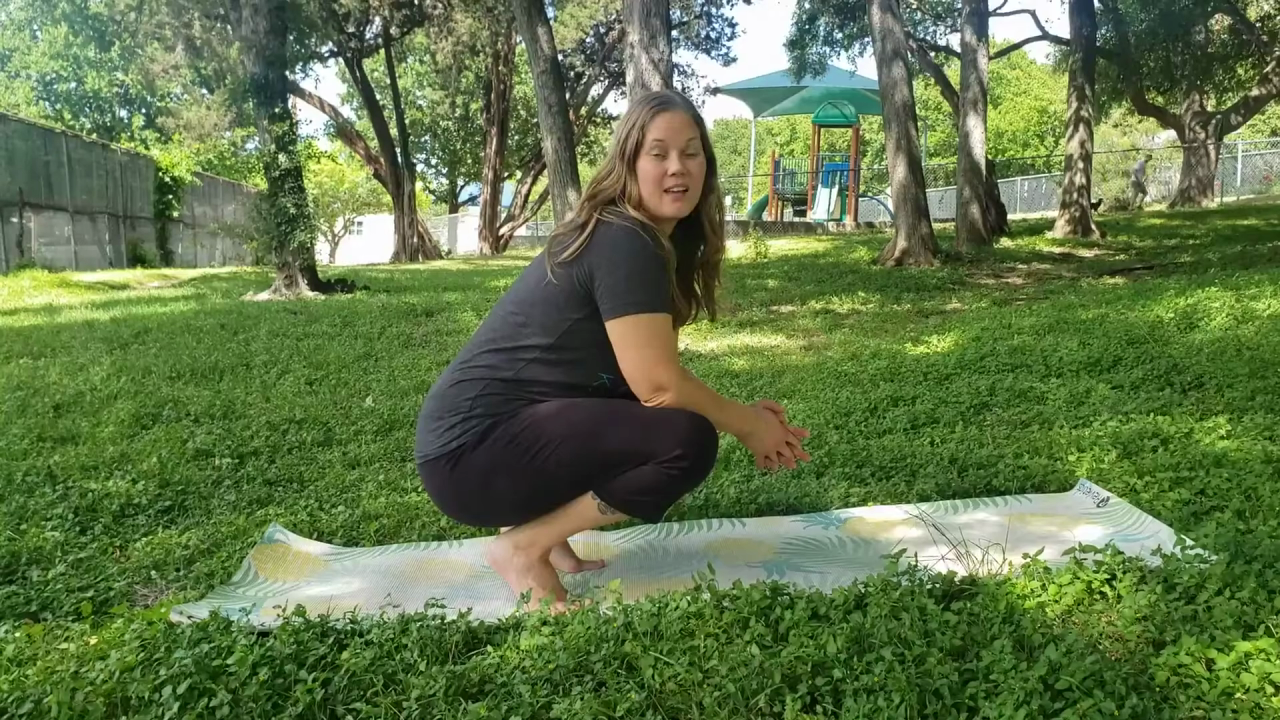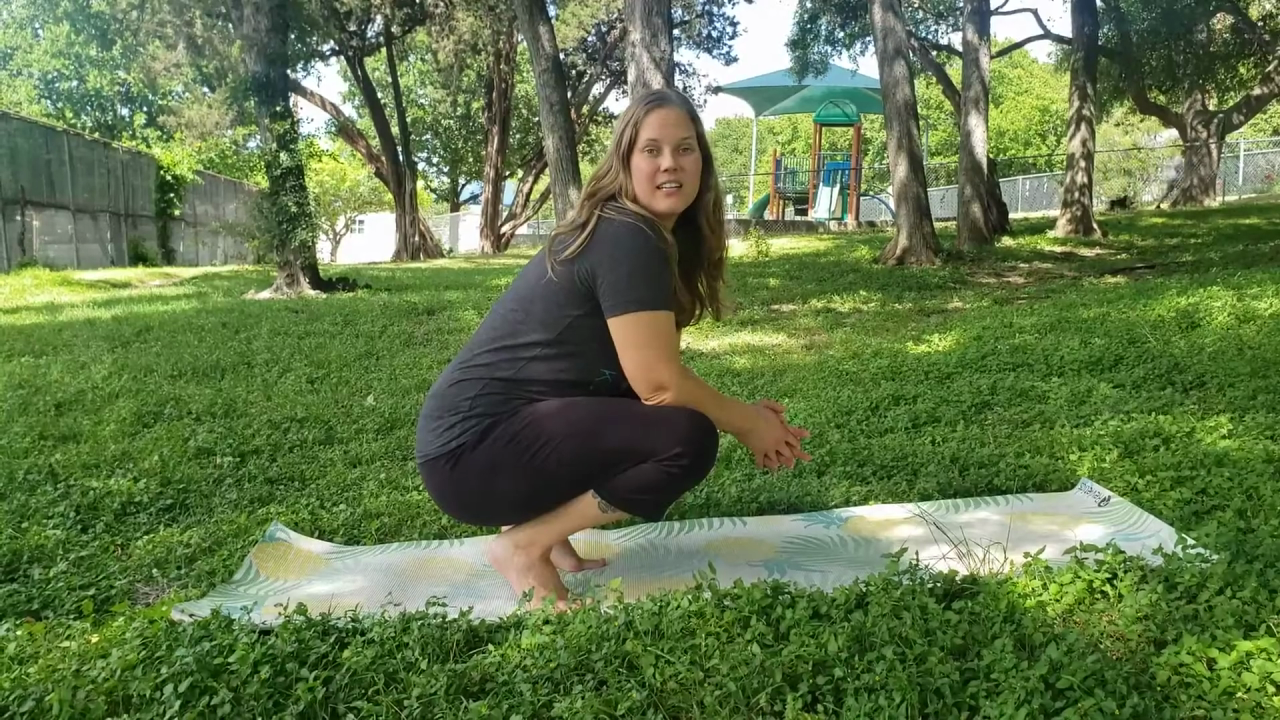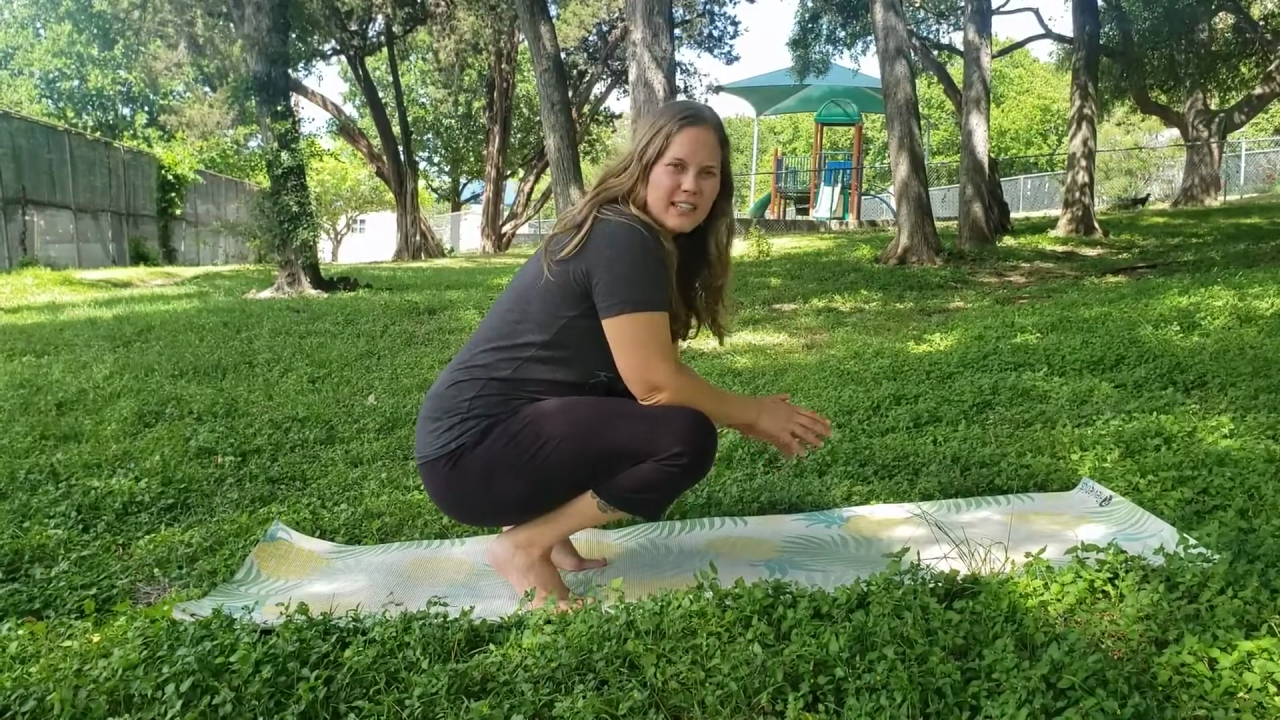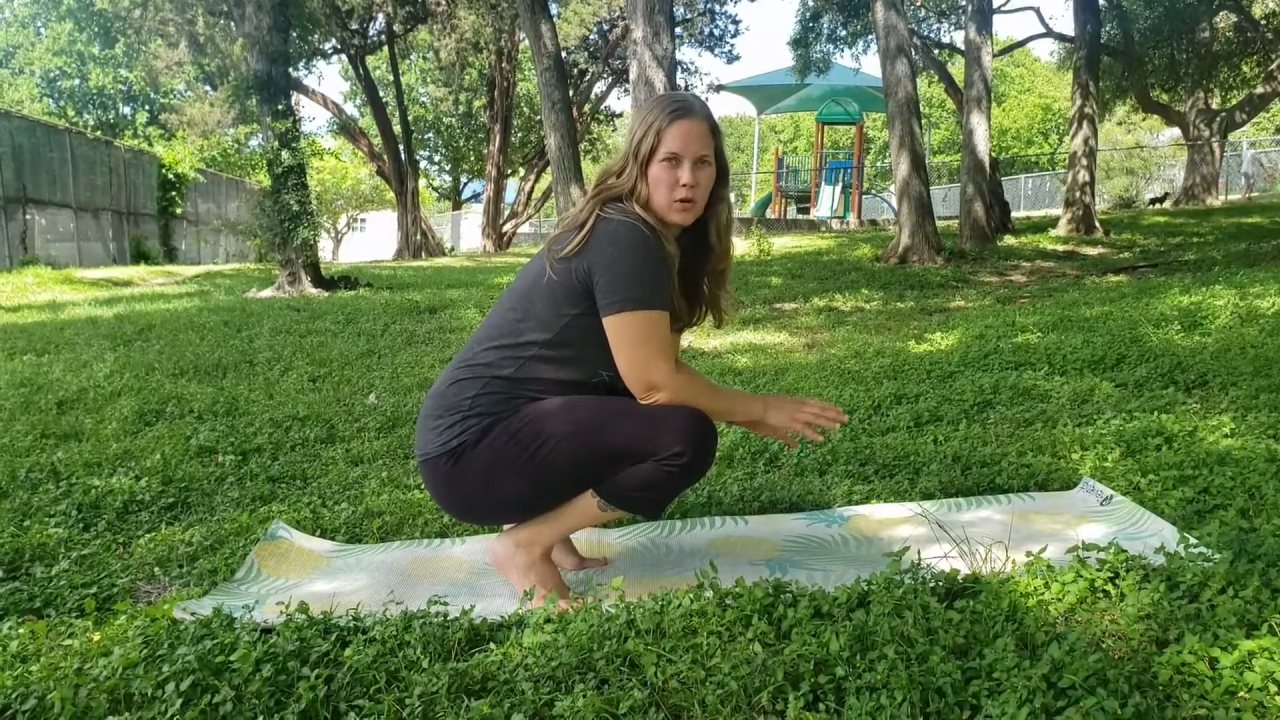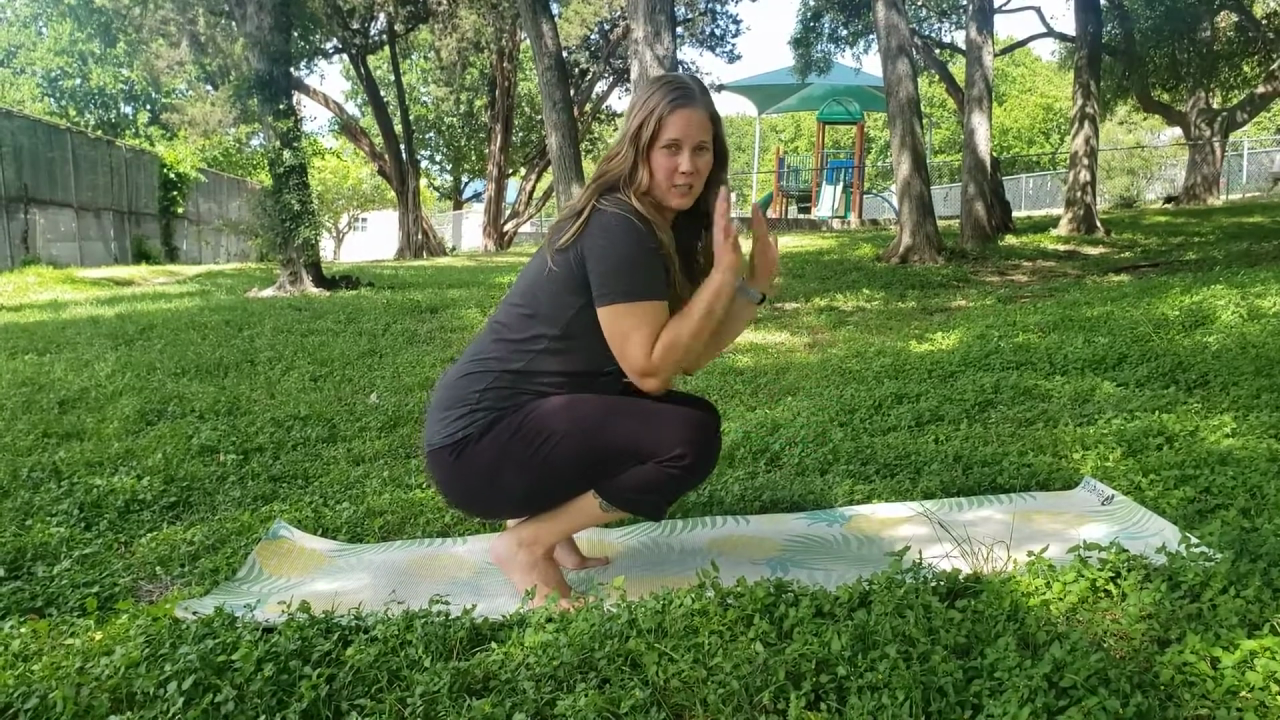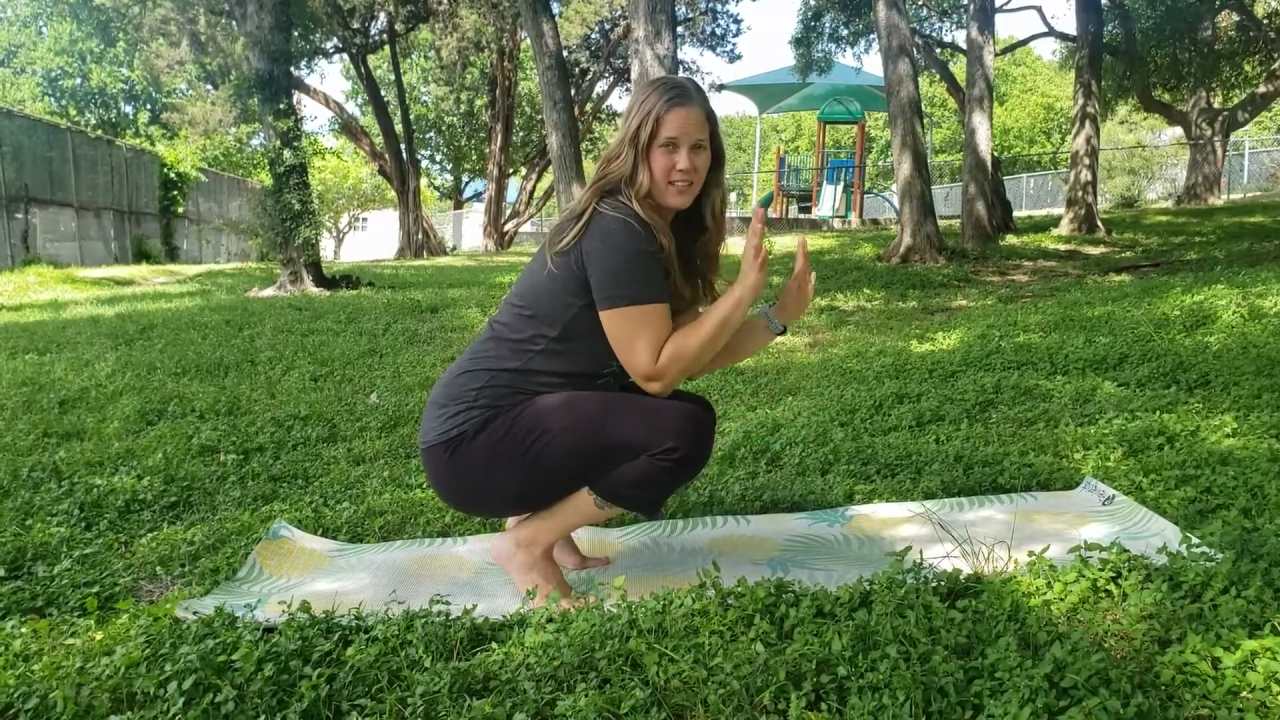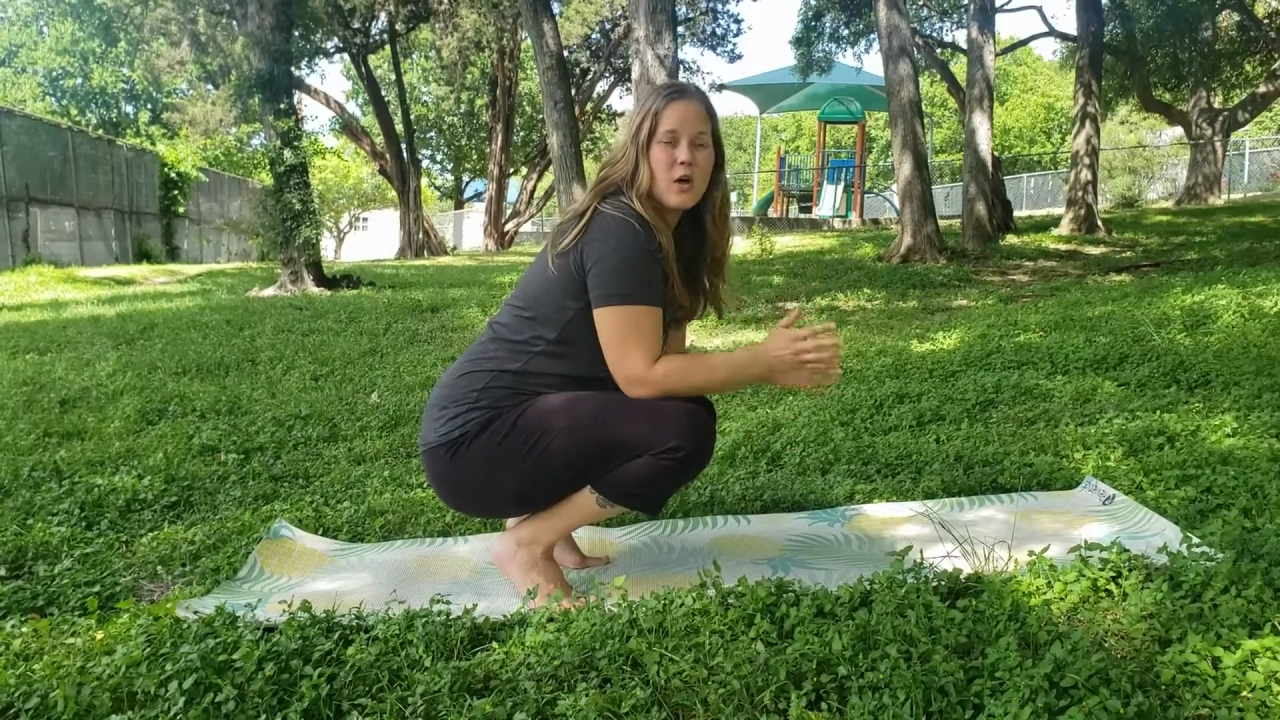
dt=0.7s
person 1, frame 1
left shoulder: (662, 239)
right shoulder: (623, 242)
left elbow: (657, 379)
right elbow: (659, 386)
left wrist: (743, 416)
right wrist: (748, 425)
left hip: (519, 428)
right hip: (472, 449)
left knee: (688, 417)
right knee: (687, 441)
left ankle: (537, 521)
right ankle: (524, 546)
person 1, frame 2
left shoulder: (660, 236)
right shoulder: (626, 238)
left elbow: (659, 376)
right elbow: (660, 385)
left wrist: (741, 414)
right wrist: (747, 423)
left hip: (515, 427)
right hip: (472, 449)
left knee: (681, 416)
right knee: (687, 440)
left ankle: (538, 523)
right ankle: (524, 546)
person 1, frame 3
left shoulder: (662, 241)
right shoulder: (623, 240)
left elbow: (660, 367)
right elbow: (656, 384)
left wrist: (742, 412)
right wrist: (753, 413)
left hip: (520, 425)
right hip: (471, 451)
left knee: (681, 411)
right knee: (686, 439)
left ankle: (539, 518)
right ankle: (524, 544)
person 1, frame 4
left shoulder: (665, 239)
right shoulder: (622, 239)
left elbow: (663, 368)
right elbow: (655, 384)
left wrist: (748, 412)
right wrist: (760, 408)
left hip: (523, 422)
right hip: (471, 448)
left knee: (681, 414)
right knee: (686, 439)
left ankle: (539, 516)
right ankle: (524, 546)
person 1, frame 5
left shoulder: (667, 227)
right shoulder: (618, 228)
left elbow: (686, 357)
right elbow: (651, 369)
left wrist: (754, 281)
right wrist: (724, 275)
left hip: (532, 417)
right hip: (478, 441)
left knee: (693, 415)
right knee: (691, 439)
left ankle: (541, 515)
right ankle: (527, 542)
person 1, frame 6
left shoulder: (670, 229)
right shoulder: (618, 231)
left elbow: (690, 356)
right elbow: (656, 371)
left wrist: (781, 314)
right wrist: (745, 287)
left hip: (531, 416)
right hip: (475, 436)
left knee: (689, 413)
right knee: (683, 433)
left ankle: (540, 514)
right ankle: (525, 544)
person 1, frame 7
left shoulder: (675, 235)
right shoulder: (620, 231)
left elbow: (668, 361)
right elbow: (642, 377)
left wrist: (771, 369)
right wrist: (764, 356)
left hip: (535, 417)
right hip: (475, 439)
left knee: (687, 411)
right knee: (684, 433)
left ankle: (539, 513)
right ankle: (526, 544)
